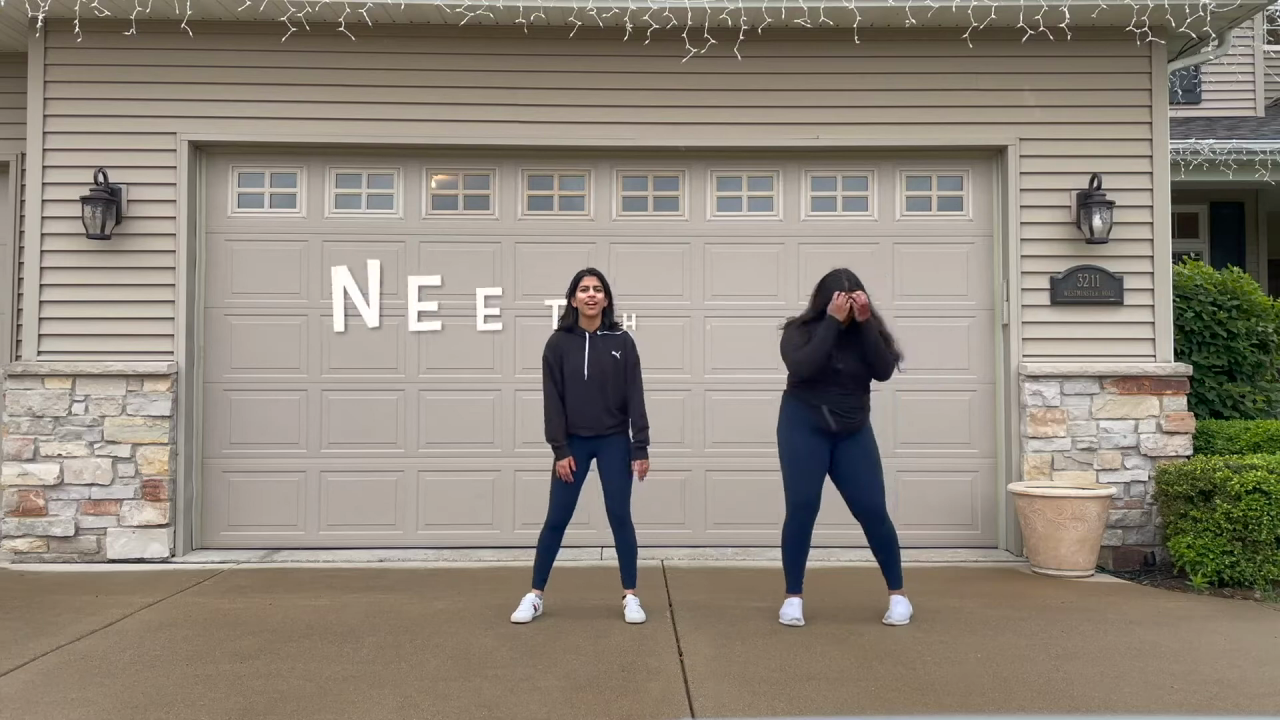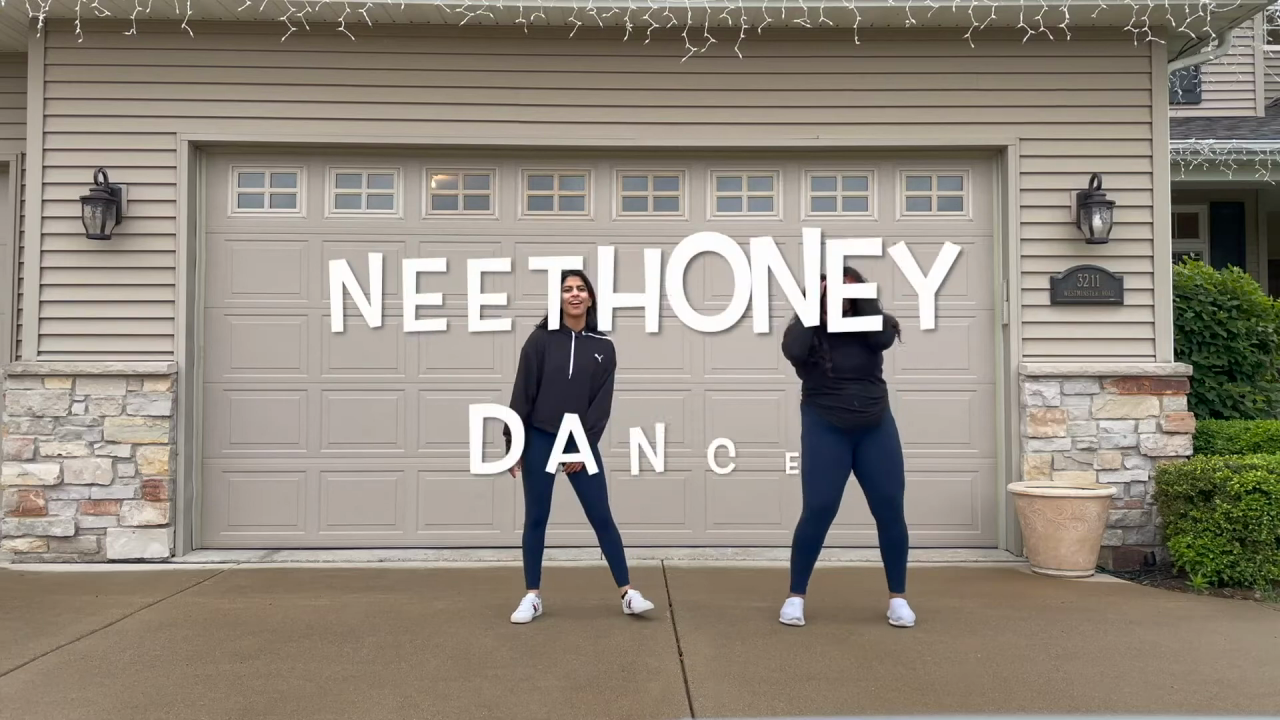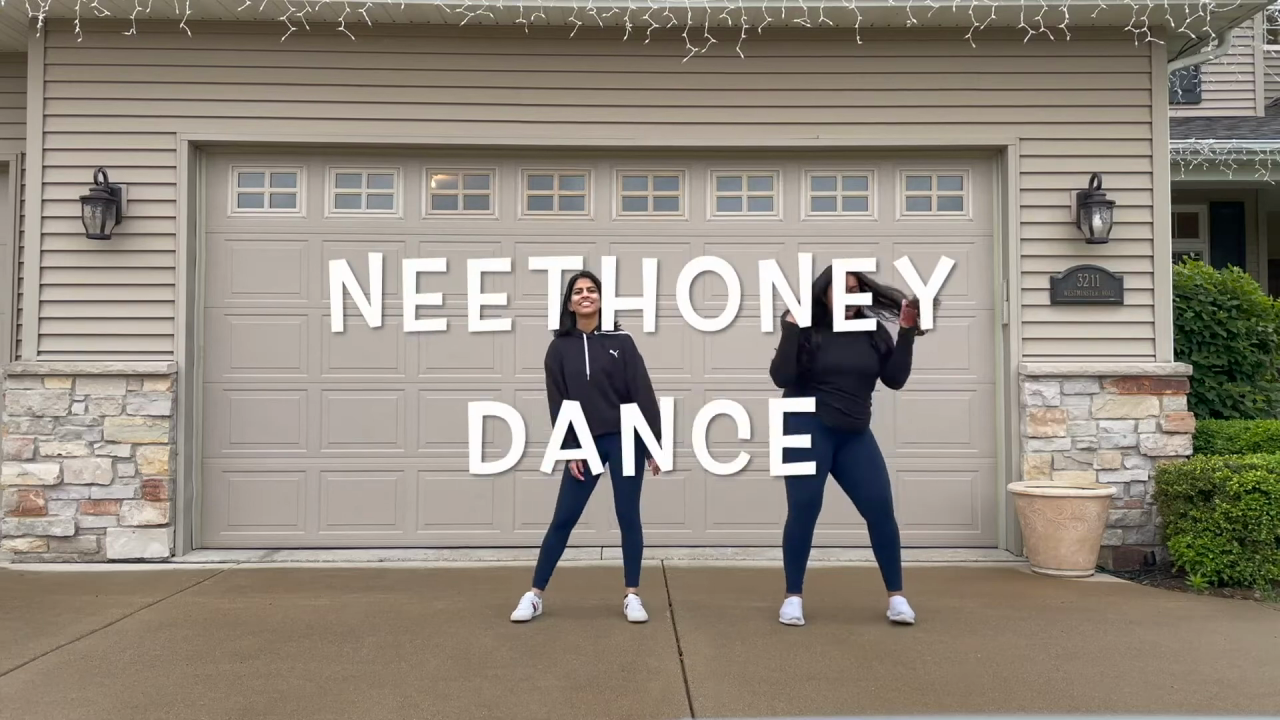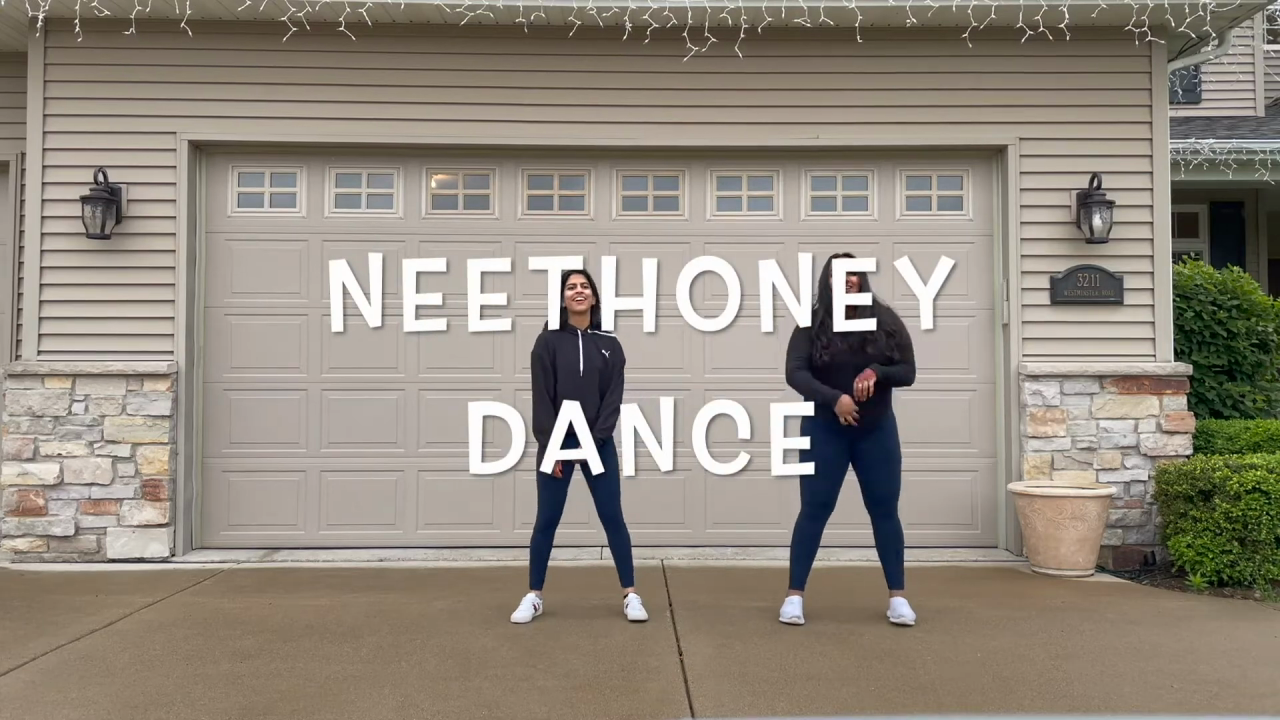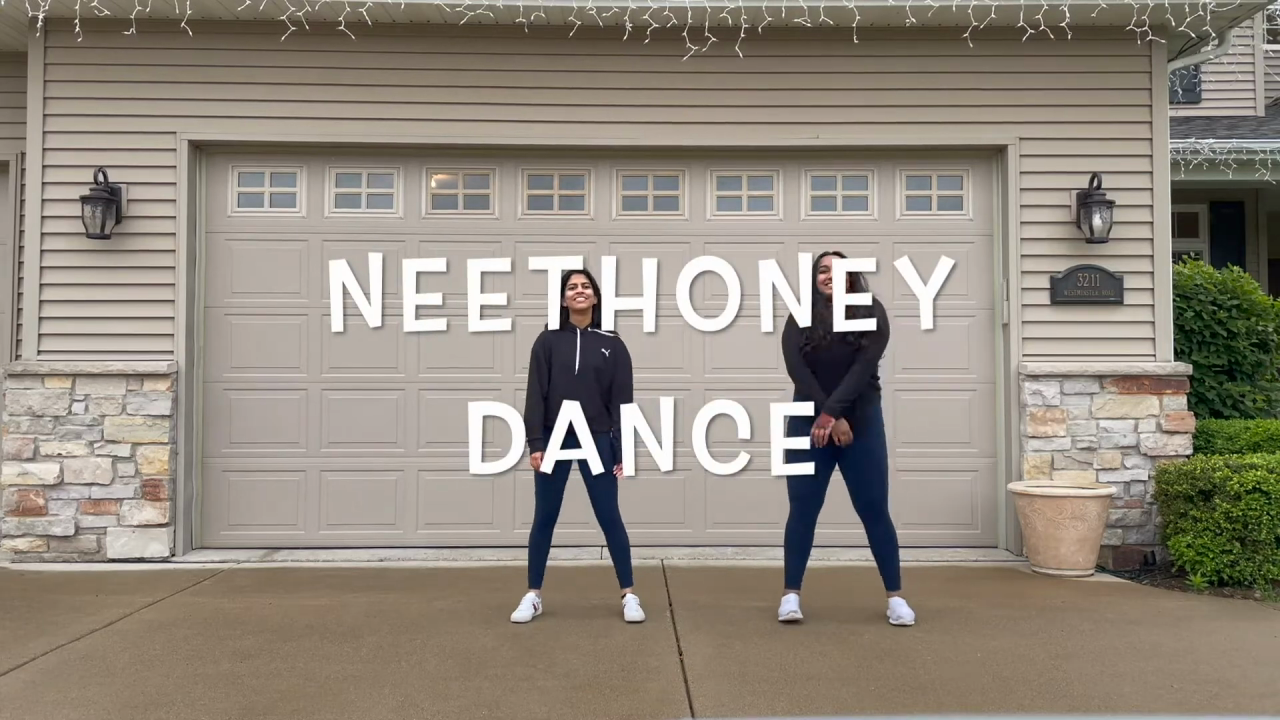
dt=0.5s
person 1, frame 1
left shoulder: (866, 332)
right shoulder: (800, 330)
left elbow: (884, 371)
right elbow: (802, 368)
left wrist: (865, 323)
right wrist: (832, 322)
left hip: (853, 433)
right hip: (804, 429)
left knee: (872, 511)
right knee: (801, 510)
left ankle: (898, 594)
right ankle: (793, 597)
person 1, frame 2
left shoulder: (864, 326)
right shoulder: (805, 332)
left elbow: (885, 338)
right elbow: (794, 352)
left wrist: (860, 295)
left hip: (876, 429)
right hip: (825, 431)
left knee: (890, 511)
right knee: (818, 511)
left ankle: (898, 598)
right ankle: (795, 596)
person 1, frame 3
left shoulder: (873, 332)
right shoulder: (807, 331)
left elbow: (895, 379)
right elbow: (782, 379)
left wrist: (907, 332)
right wrist: (790, 329)
left hip: (855, 434)
right hip: (807, 428)
left knee: (880, 509)
right knee: (804, 510)
left ankle: (896, 596)
right ankle: (793, 596)
person 1, frame 4
left shoulder: (884, 320)
right shoulder: (811, 325)
left elbow: (907, 372)
right elbow: (795, 375)
left wrist: (875, 373)
right wrist: (834, 399)
left hip: (876, 428)
right hip: (825, 430)
left knee: (884, 509)
right knee: (815, 509)
left ankle: (897, 596)
right ankle: (794, 595)
person 1, frame 5
left shoulder: (871, 316)
right shoulder: (800, 320)
left elbow: (862, 368)
right elbow: (798, 371)
left wrist: (831, 412)
right wrist: (828, 418)
left hip: (862, 426)
right hip: (809, 425)
left knee: (874, 510)
right knee: (803, 508)
left ankle: (895, 596)
right ankle: (791, 594)
person 2, frame 1
left shoulder: (621, 342)
right shoulder: (558, 343)
left elbow: (634, 397)
right elbow: (553, 400)
left wrist: (640, 448)
right wrist: (560, 450)
left hip: (614, 442)
right hip: (573, 444)
left knee: (620, 518)
right knee: (556, 520)
left ankle: (630, 597)
right ankle: (535, 596)
person 2, frame 2
left shoulder: (603, 346)
right shoulder: (541, 340)
left elbow: (601, 401)
right elbow: (521, 393)
left wrist: (585, 447)
right wrist: (513, 444)
left hip: (581, 442)
right hip: (539, 441)
left knee: (601, 518)
right knee: (536, 519)
left ankle: (628, 592)
right ankle: (532, 596)
person 2, frame 3
left shoulder: (621, 342)
right shoulder: (560, 348)
left elbow: (642, 394)
right elbow: (558, 403)
left wrist: (652, 444)
right wrist: (569, 451)
left hip: (623, 440)
right hip: (583, 443)
left knee: (628, 518)
right knee: (563, 519)
left ankle: (631, 595)
right ankle: (535, 594)
person 2, frame 4
left shoulder: (609, 344)
right shoulder: (549, 341)
left elbow: (613, 399)
right elbow: (542, 397)
left wrist: (596, 440)
right wrist: (548, 447)
left hip: (598, 443)
right hip: (558, 443)
left knee: (612, 518)
right knee: (547, 520)
left ankle: (630, 595)
right ankle: (534, 597)
person 2, frame 5
left shoulder: (611, 344)
right shoulder: (549, 341)
left elbow: (621, 398)
right elbow: (536, 393)
left wrist: (621, 449)
right wrist: (535, 442)
left hip: (596, 442)
right hip: (554, 440)
left knee: (610, 518)
right knee: (545, 519)
left ankle: (629, 595)
right ankle: (533, 596)
